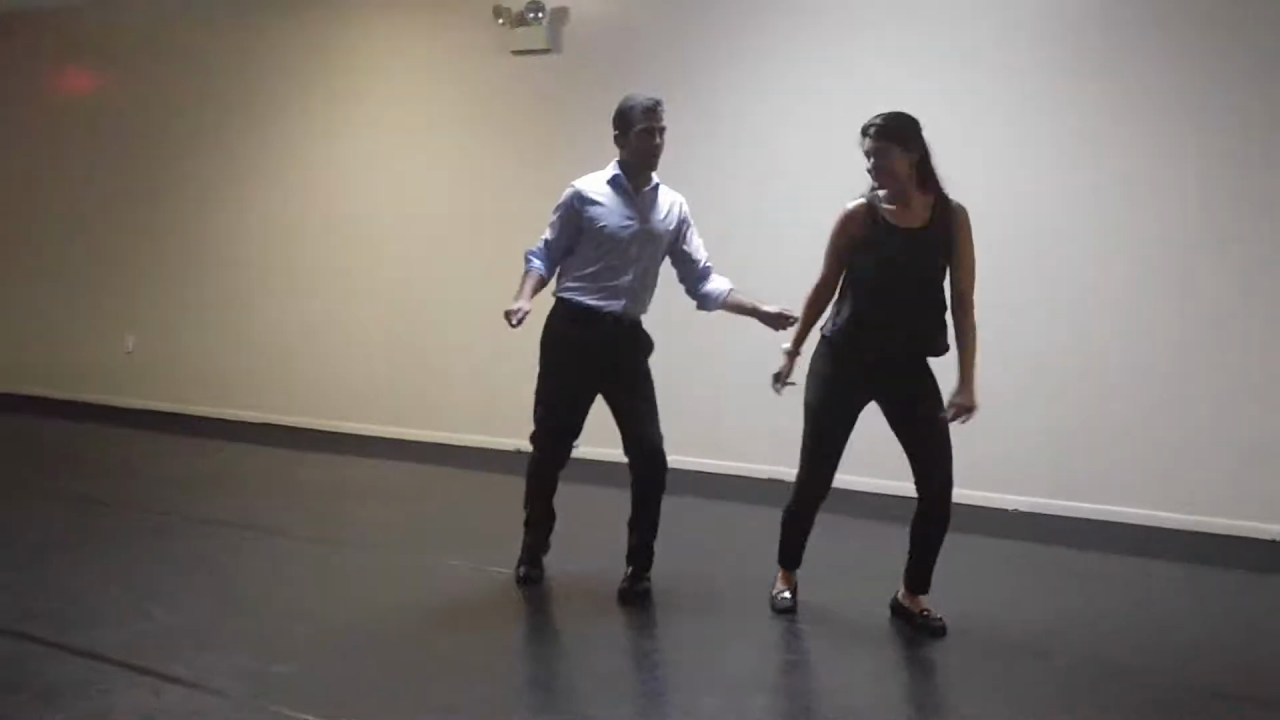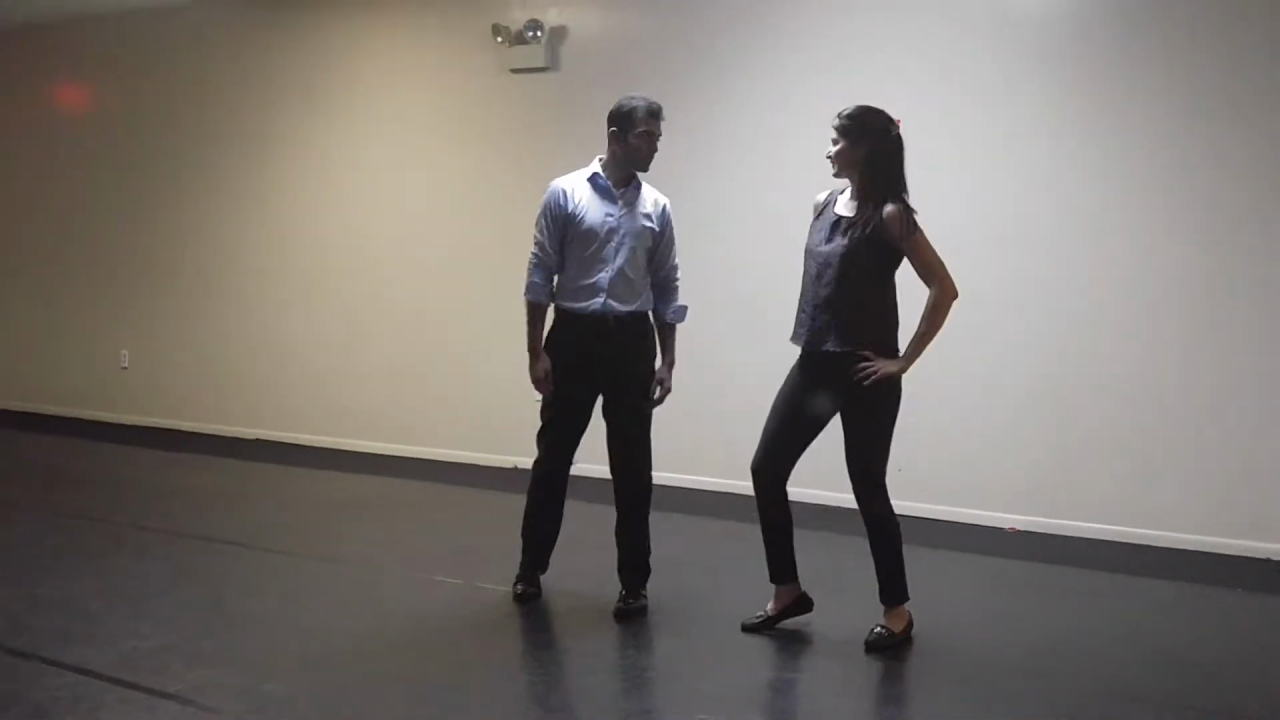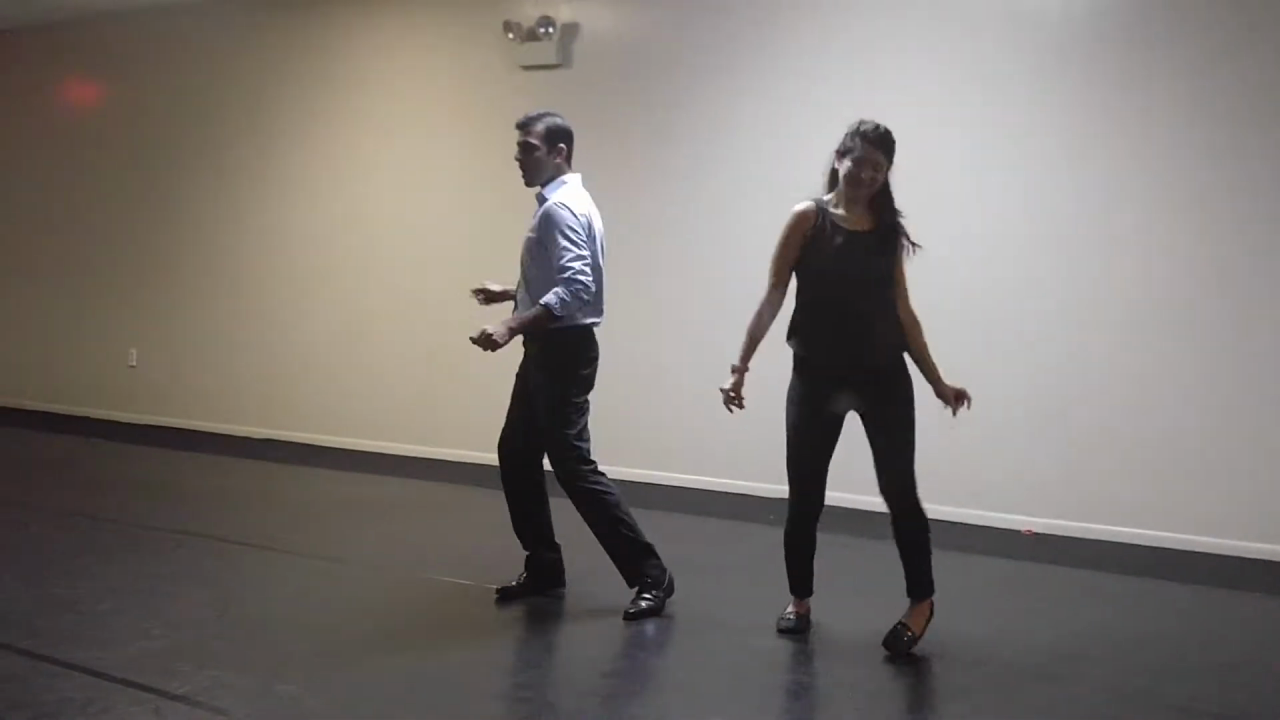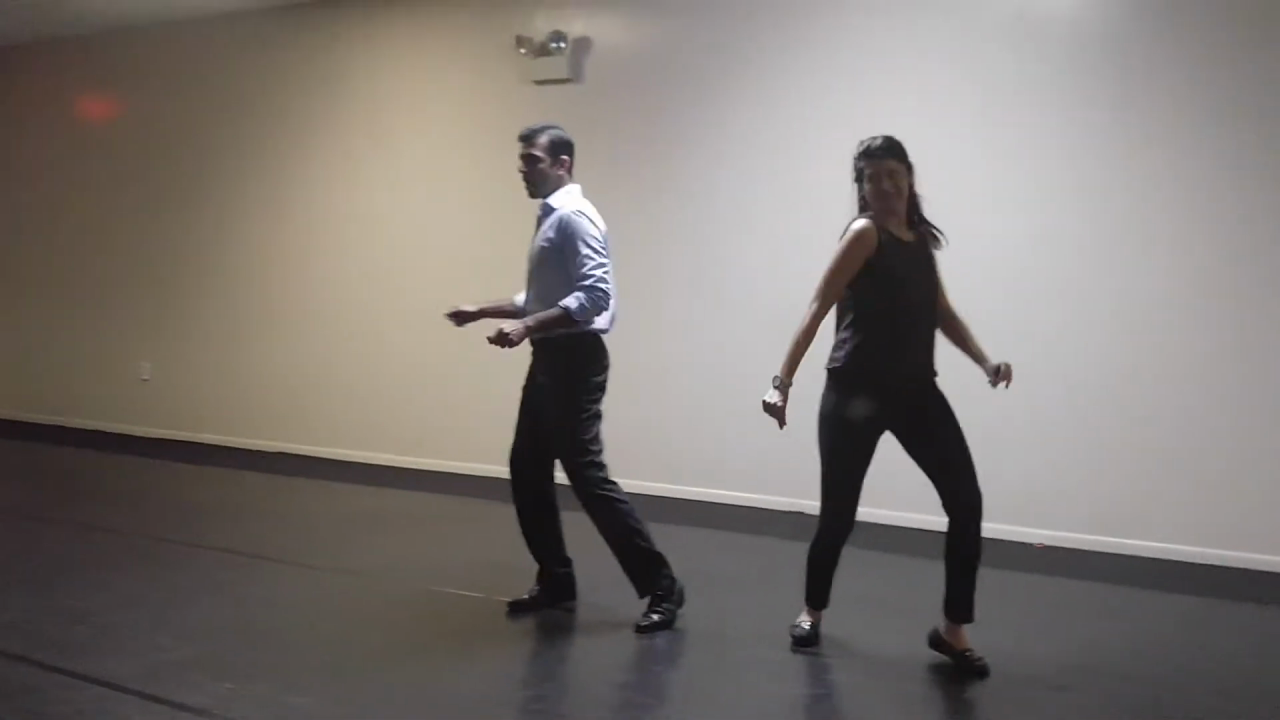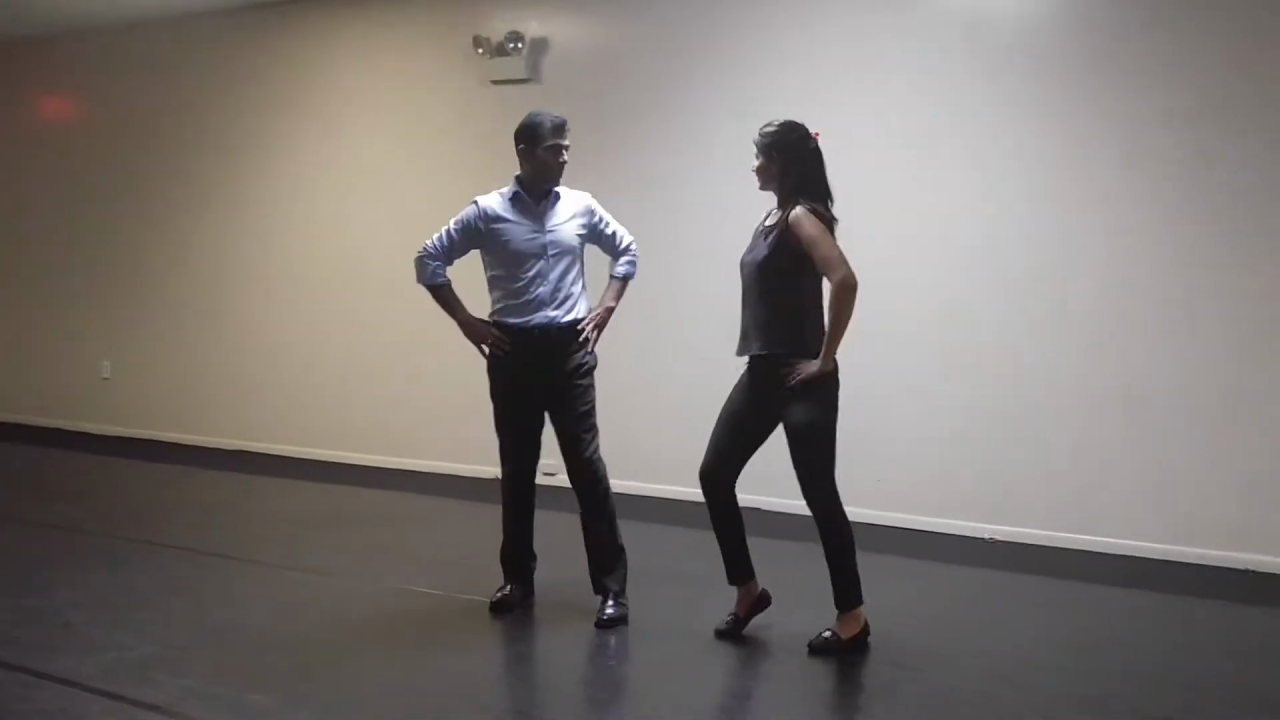
dt=1s
person 1, frame 1
left shoulder: (951, 216)
right shoulder: (858, 215)
left elbow: (963, 304)
right elbow: (826, 287)
left wrist: (966, 381)
right wrist: (792, 352)
left hip: (909, 369)
right hip: (842, 360)
left knee: (938, 486)
right knee: (815, 480)
left ankle: (911, 594)
right ankle: (785, 574)
person 1, frame 2
left shoulder: (890, 215)
right shoulder: (824, 204)
left elbow: (944, 289)
left wrist: (905, 360)
right wrist: (812, 342)
left hip: (864, 371)
right hip: (813, 364)
left knee: (868, 490)
right knee: (766, 469)
left ankle: (896, 610)
right ankle: (787, 590)
person 1, frame 3
left shoulder: (887, 229)
right shoulder: (808, 218)
left elbow: (900, 310)
right elbow: (774, 295)
left wrist: (937, 380)
right wrist: (741, 367)
left hip: (883, 374)
right hip: (817, 375)
left knee: (899, 492)
right knee: (805, 497)
left ankle: (918, 608)
right ankle: (799, 600)
person 1, frame 4
left shoulder: (922, 239)
right shoulder: (864, 234)
left elbow: (941, 312)
right elbow: (818, 310)
left wrist: (984, 361)
right wrist: (782, 382)
left hip: (915, 390)
right hip: (854, 390)
left knee: (967, 504)
right knee: (838, 514)
left ankle: (953, 629)
right ankle: (812, 611)
person 1, frame 5
left shoulder: (801, 217)
right shoulder: (771, 218)
left elbow: (844, 281)
left wrist: (825, 359)
right wrist: (763, 360)
left hip: (801, 376)
right hip: (762, 371)
left knee: (818, 493)
right knee: (714, 476)
left ankle: (852, 616)
right ankle: (748, 590)
person 2, frame 1
left shoulder: (672, 208)
right shoulder: (585, 194)
left elbow: (701, 279)
right elbow: (546, 254)
left wrist: (759, 310)
right wrist: (525, 298)
left hip: (626, 340)
right hip: (572, 332)
left knee: (649, 457)
right knee: (550, 447)
left ankle: (638, 565)
right ankle: (533, 548)
person 2, frame 2
left shoulder: (657, 208)
right shoulder: (564, 193)
left elbow: (666, 290)
right elbow: (540, 276)
left wrist: (666, 360)
right wrist: (536, 348)
left hip: (632, 341)
right hip: (572, 337)
left knee: (632, 466)
right knee: (553, 456)
left ankle: (633, 581)
right ankle: (531, 567)
person 2, frame 3
left shoulder: (562, 208)
right shoulder: (558, 204)
left elbow: (575, 290)
left wrist: (511, 327)
right wrist: (507, 293)
left hip: (564, 350)
right hip: (546, 349)
left knee: (573, 465)
right knee: (516, 455)
left ankle: (650, 576)
right ankle: (544, 567)
person 2, frame 4
left shoulder: (575, 216)
right shoulder: (549, 218)
left elbow: (593, 295)
left wrist: (524, 326)
right wrist: (485, 310)
left hip: (574, 359)
right hip: (550, 359)
left knee: (587, 476)
right knee: (527, 470)
left ankle: (661, 588)
right ankle: (555, 580)
person 2, frame 5
left shoulder: (582, 207)
right shoulder: (487, 211)
left elbow: (626, 250)
right elbow: (429, 261)
left wrist: (606, 307)
right wrist: (467, 322)
left hip: (570, 349)
right hip: (514, 351)
left knee: (586, 466)
right knee: (517, 470)
left ankle: (612, 587)
right ankle: (518, 578)
